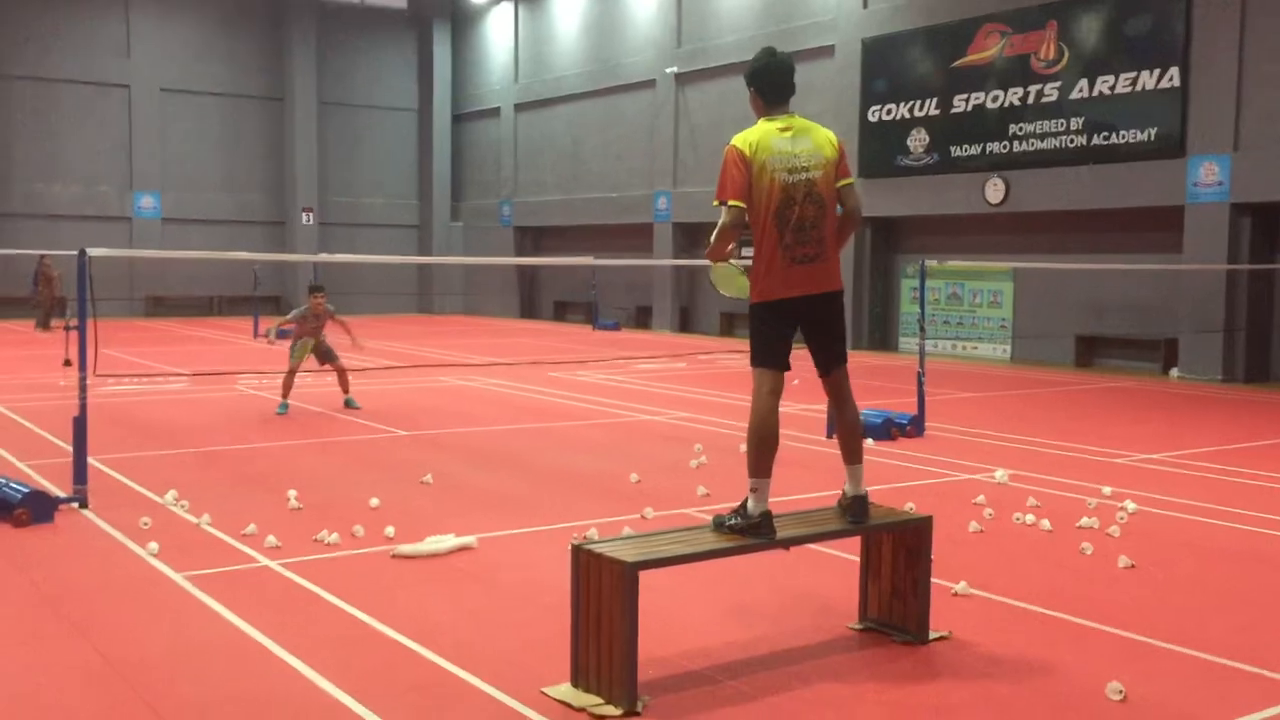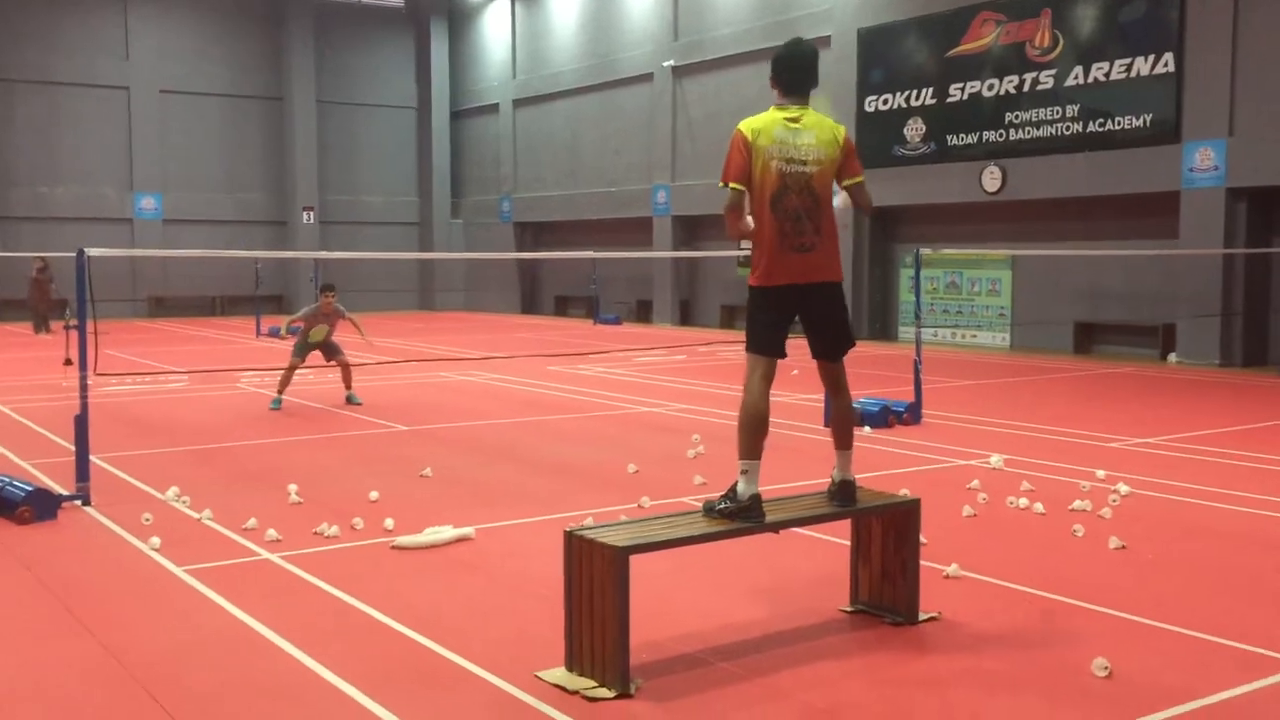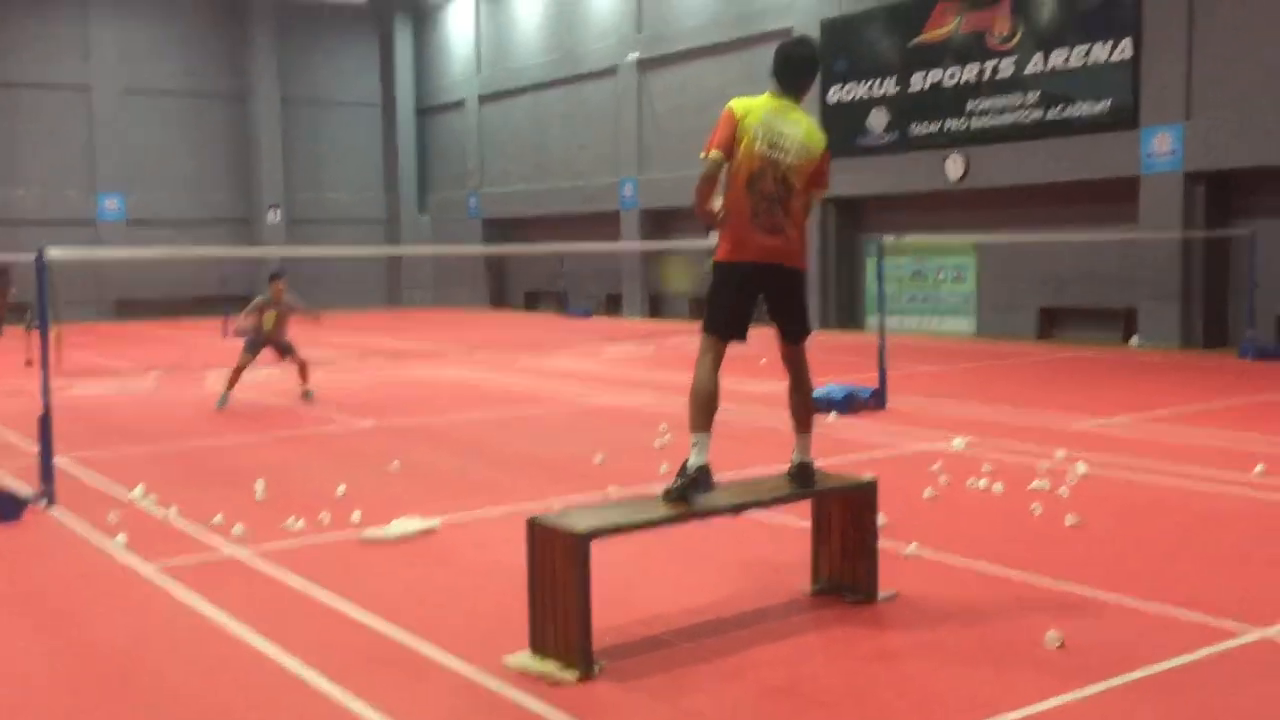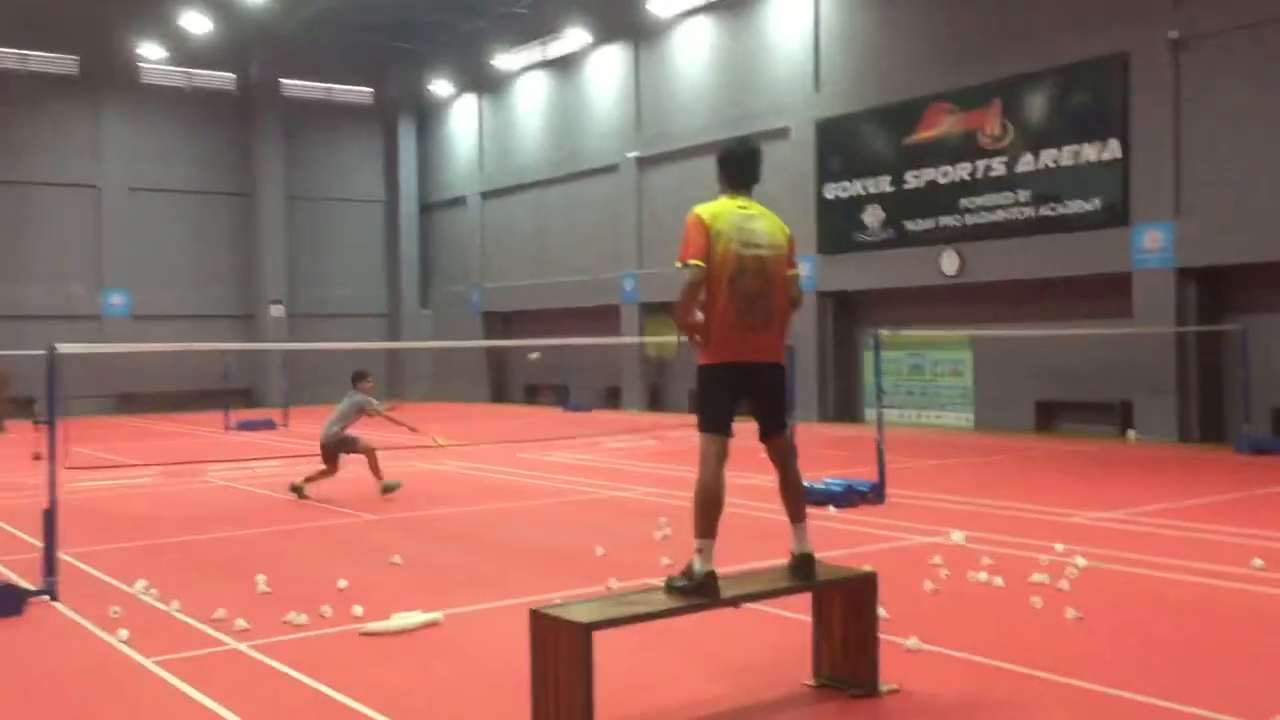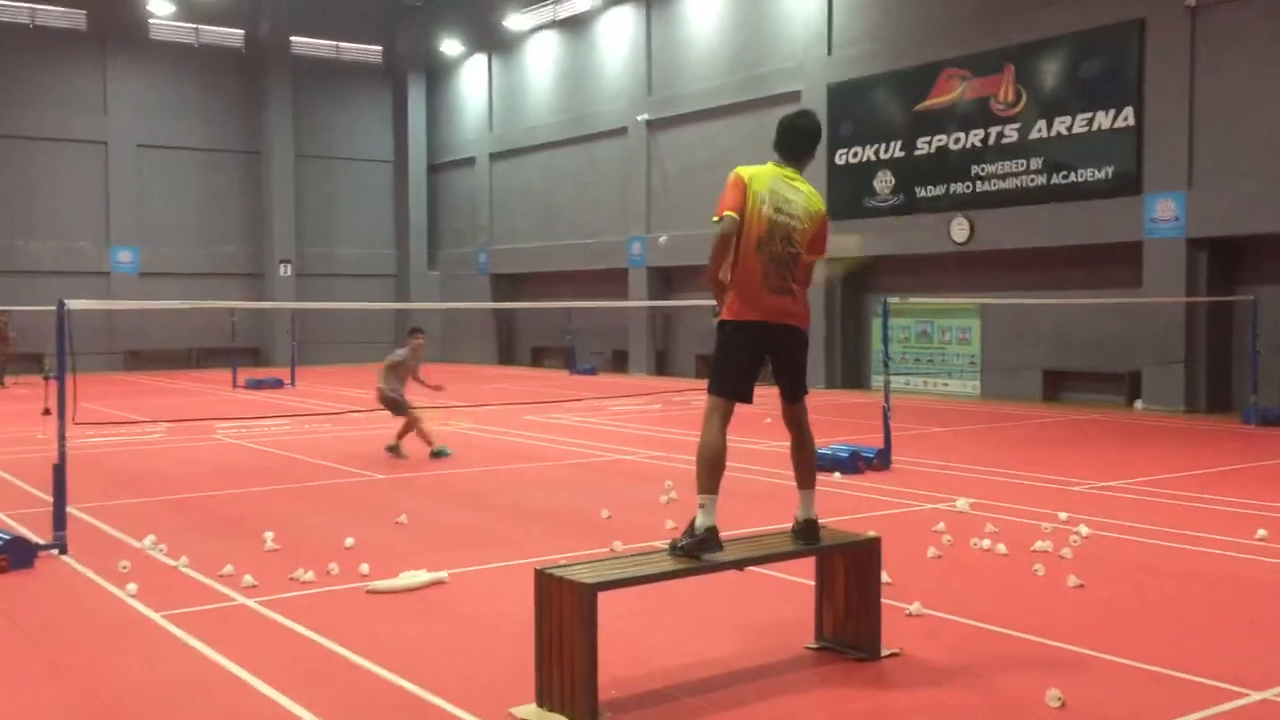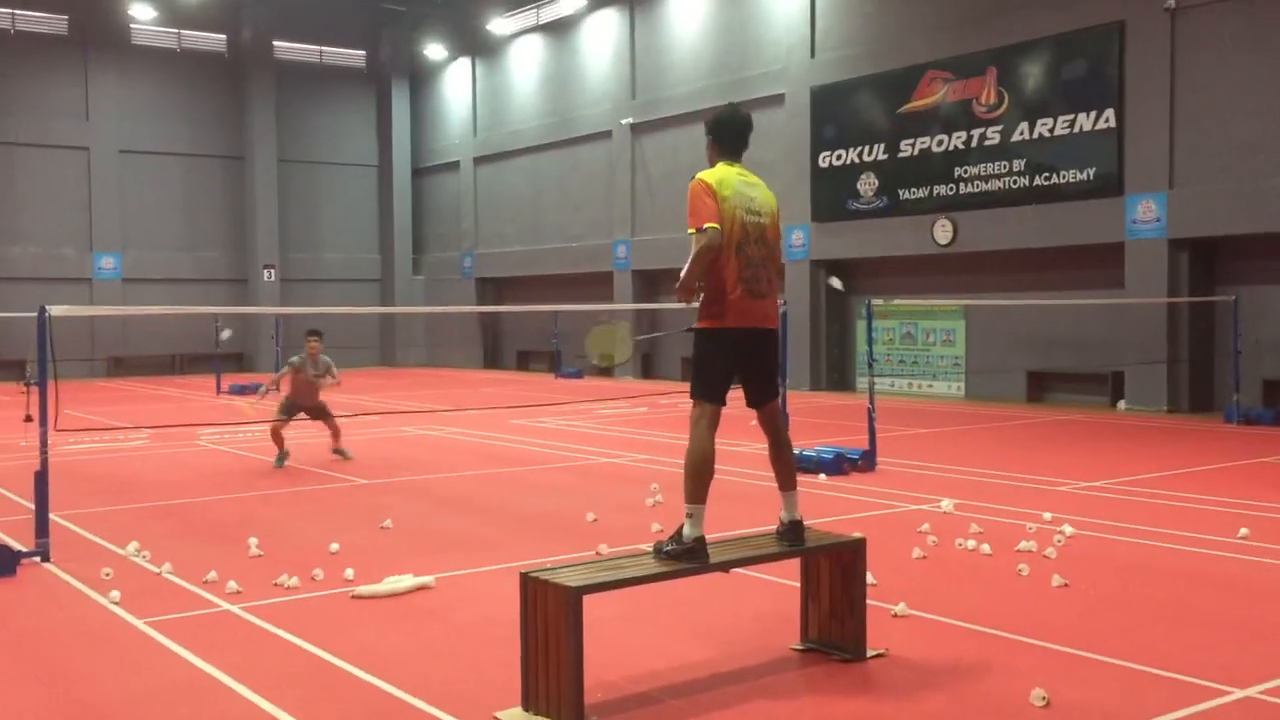
dt=0.5s
person 1, frame 1
left shoulder: (745, 145)
right shoulder: (828, 140)
left elbow: (734, 220)
right elbow: (852, 211)
left wrist: (716, 252)
left hip: (774, 287)
right hip: (826, 284)
left knee: (767, 389)
right knee: (838, 386)
left ankle: (757, 508)
right ankle: (855, 494)
person 1, frame 2
left shoulder: (750, 130)
right shoulder: (836, 135)
left elbow: (734, 205)
right elbow: (861, 203)
left wrist: (742, 229)
left hip: (770, 276)
right hip: (823, 276)
left knee: (758, 377)
right knee: (834, 376)
left ankle: (746, 490)
right ankle: (843, 479)
person 1, frame 3
left shoulder: (739, 111)
right shoulder: (815, 138)
left elbow: (710, 171)
left wrist: (706, 209)
left hip: (737, 255)
right hip: (788, 260)
left knee: (710, 353)
right knee: (796, 360)
left ankle: (697, 462)
right ankle: (803, 462)
person 1, frame 4
left shoulder: (704, 216)
right shoulder: (777, 226)
left elbow: (694, 280)
right elbow: (793, 298)
left wrist: (685, 319)
left hip: (721, 354)
right hip: (769, 356)
left knee: (713, 454)
right knee: (782, 454)
left ankle: (702, 567)
right ankle: (802, 553)
person 1, frame 5
left shoulder: (745, 177)
right shoulder: (815, 202)
left elbow: (726, 231)
left wrist: (718, 278)
left hip: (745, 314)
right hip: (792, 321)
left knee: (717, 414)
right knee: (796, 417)
left ankle: (705, 525)
right ankle: (807, 519)
person 1, frame 6
left shoulder: (706, 182)
right shoulder: (764, 192)
left elbow: (709, 242)
left wrist: (688, 282)
left hip: (722, 319)
right hip: (764, 321)
left knee: (704, 419)
right knee: (772, 419)
left ankle: (692, 534)
right ankle: (791, 520)
